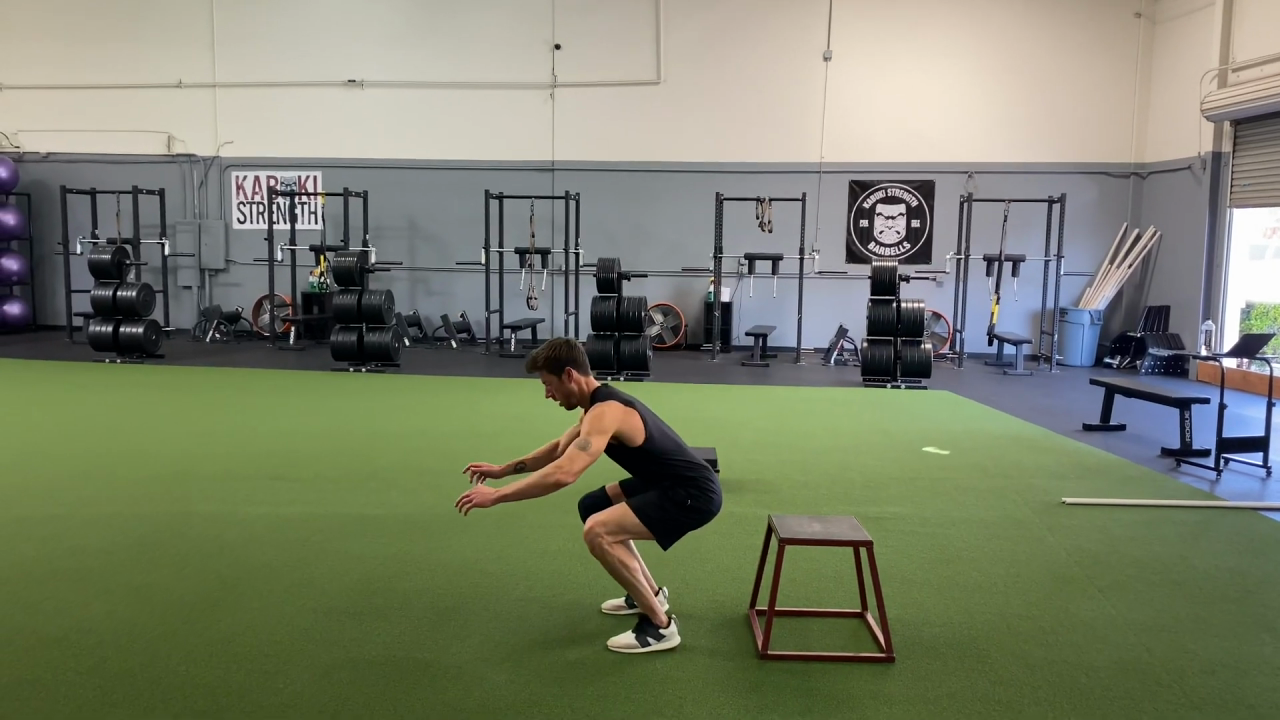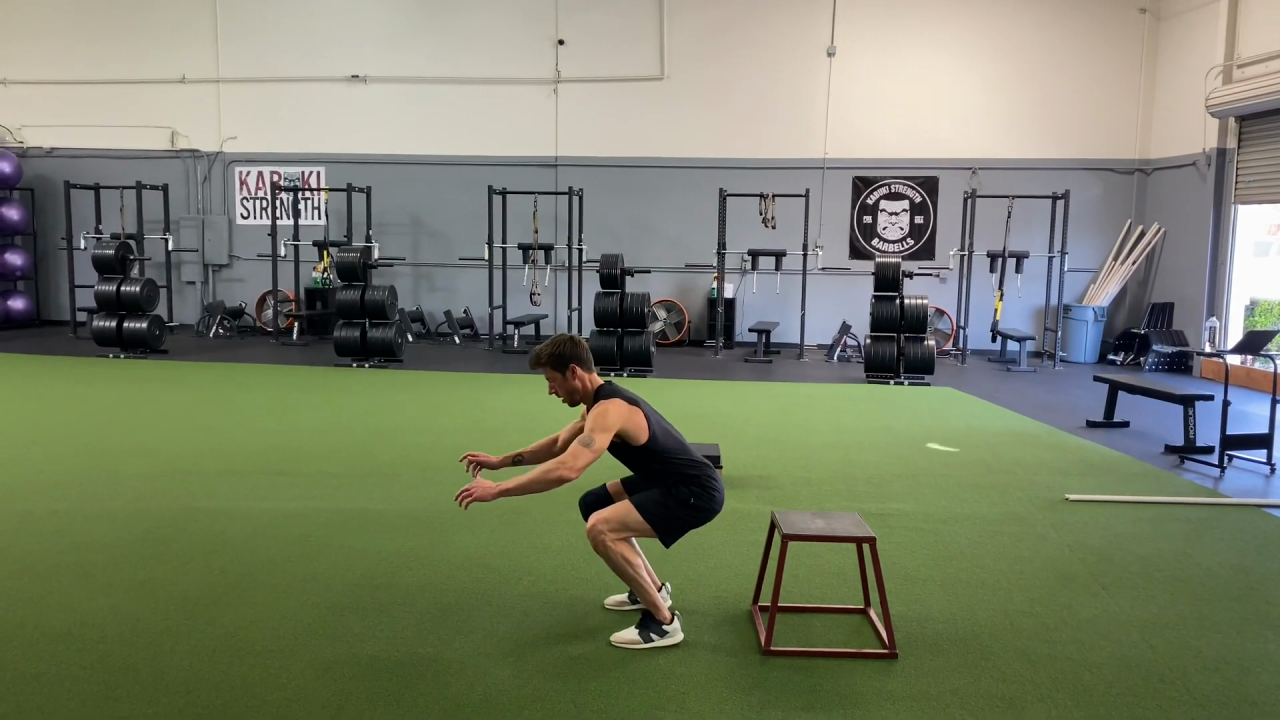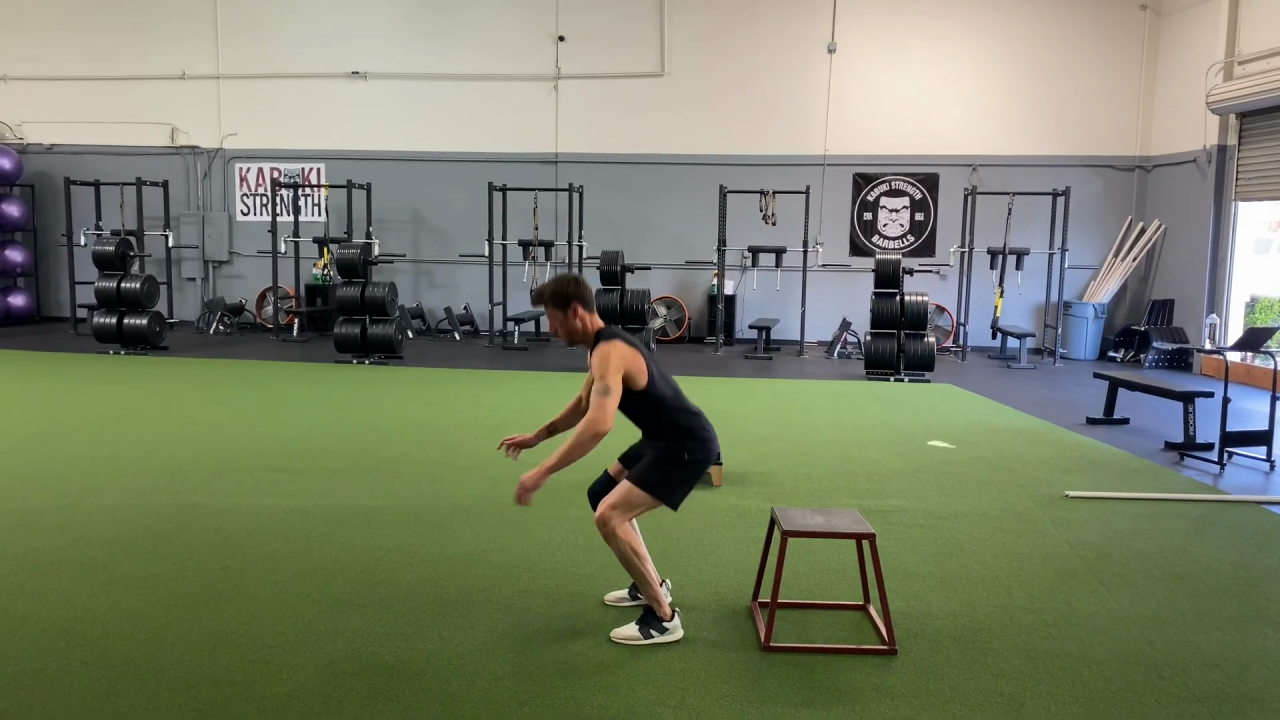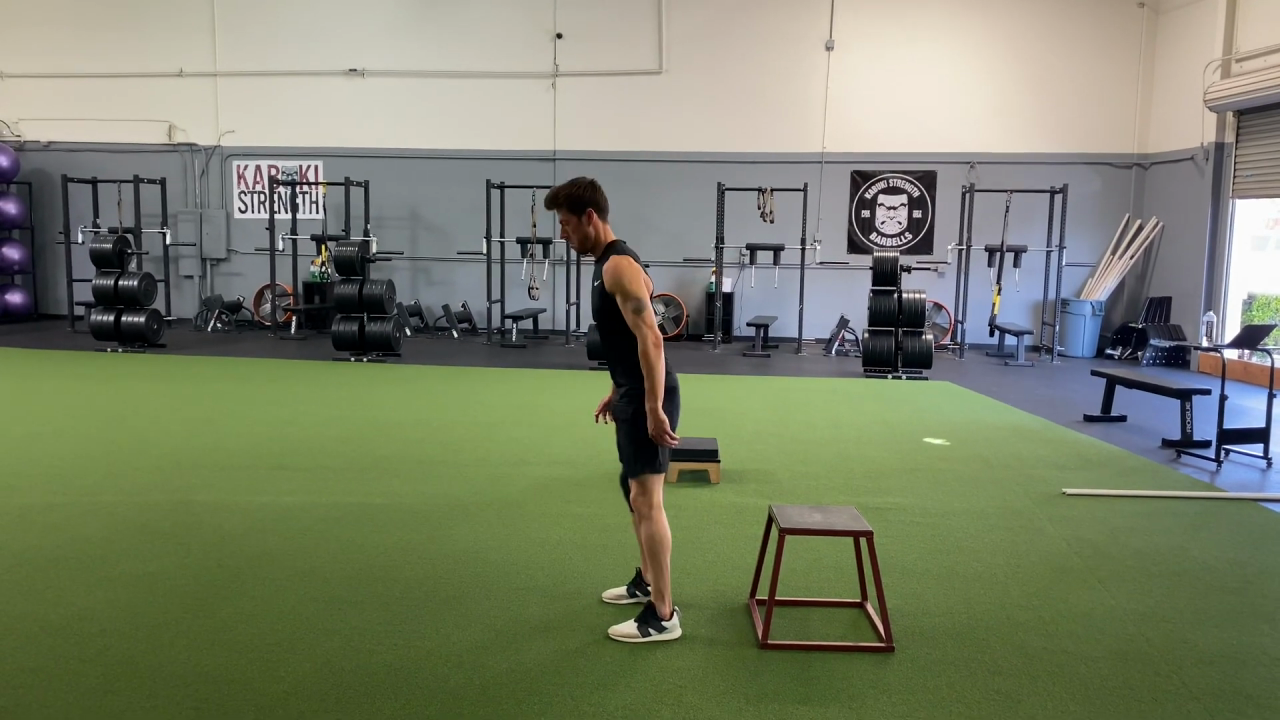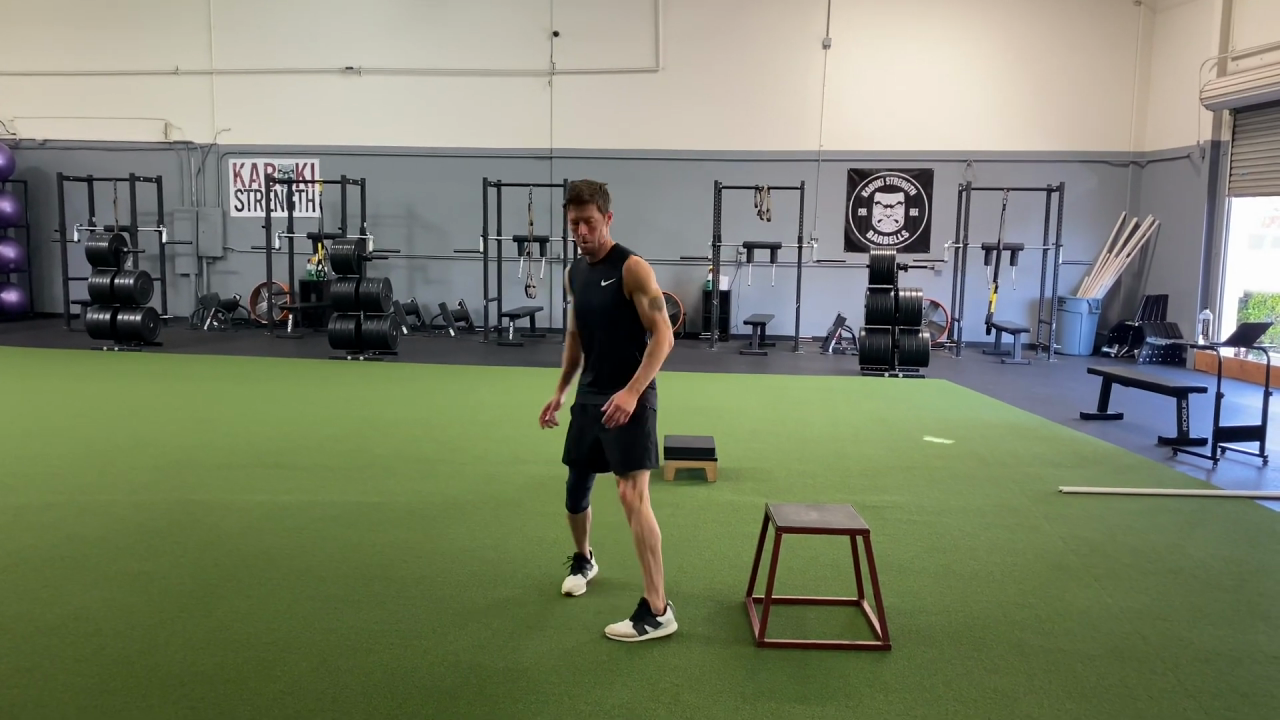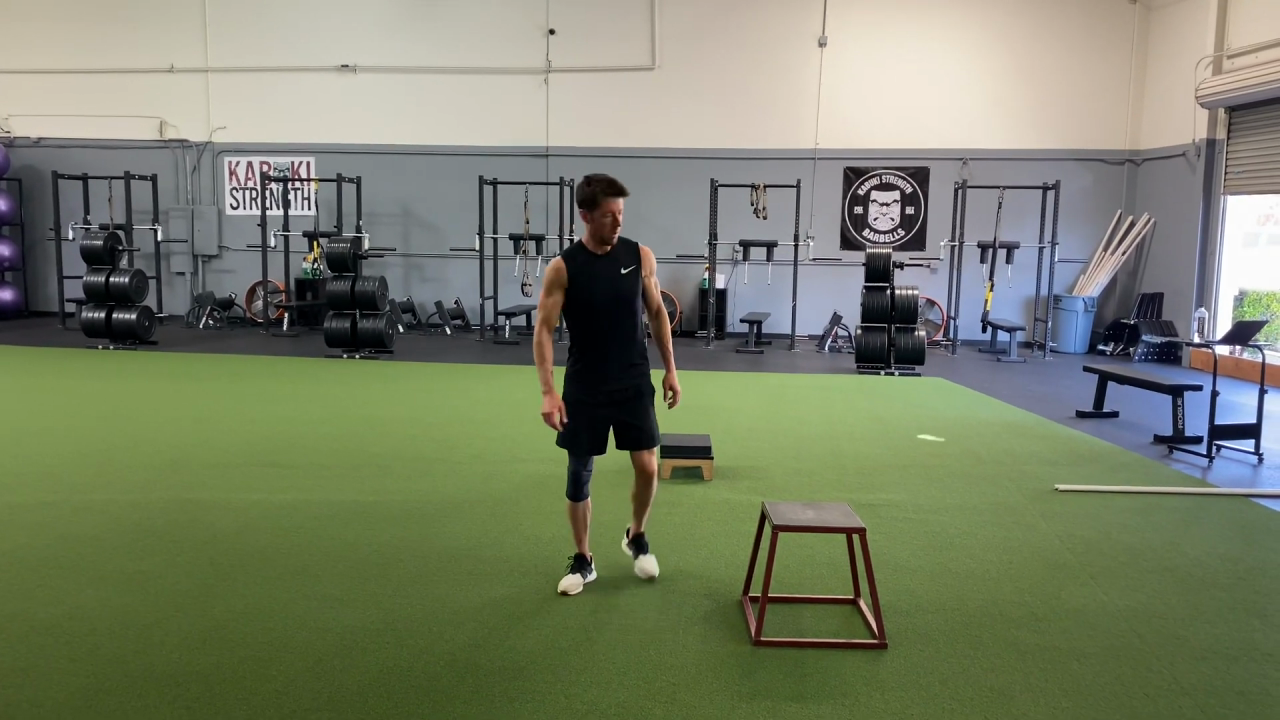
dt=0.4s
person 1, frame 1
left shoulder: (604, 413)
right shoulder: (602, 402)
left elbow: (563, 473)
right elbow: (560, 449)
left wrist: (496, 496)
right wrist: (503, 469)
left hip: (694, 494)
right hip: (672, 482)
left knee: (597, 532)
right knee: (592, 507)
left ankle: (660, 625)
right ankle: (649, 592)
person 1, frame 2
left shoulder: (608, 410)
right shoulder: (603, 401)
left elbow: (566, 469)
right elbow: (559, 444)
left wrist: (496, 490)
right wrist: (500, 461)
left hip: (696, 493)
right hip: (672, 481)
left knee: (600, 528)
right knee: (593, 505)
left ankle: (663, 621)
right ankle: (652, 588)
person 1, frame 3
left shoulder: (608, 352)
right shoulder: (607, 345)
left elbow: (598, 424)
right elbow: (584, 404)
left wrist: (542, 472)
right wrist: (536, 436)
left hip: (687, 445)
right hip: (667, 439)
left knee: (609, 515)
right knee: (602, 495)
left ankle: (664, 618)
right ankle: (650, 584)
person 1, frame 4
left shoulder: (617, 266)
right shoulder: (608, 263)
left elbow: (650, 340)
left wrist: (655, 409)
right wrist: (615, 393)
left hip: (646, 396)
right hip: (632, 393)
left knee: (645, 500)
right knee: (633, 491)
left ankle: (663, 616)
right ankle: (647, 580)
person 1, frame 5
left shoulder: (632, 268)
right shoulder: (575, 272)
left elbow: (663, 335)
left wrist: (632, 392)
right wrist: (559, 392)
left hip: (630, 398)
right hip: (590, 398)
left knee: (632, 496)
right knee: (576, 489)
left ankle: (657, 611)
right ankle: (583, 559)
person 1, frame 6
left shoulder: (640, 257)
right shoulder: (562, 267)
left elbow: (657, 314)
right elbow: (543, 332)
left wrist: (670, 370)
right wrist: (548, 391)
left hip: (634, 382)
right hip: (584, 386)
left knee: (646, 468)
right knee: (578, 475)
left ankle: (636, 537)
right ankle: (582, 561)
